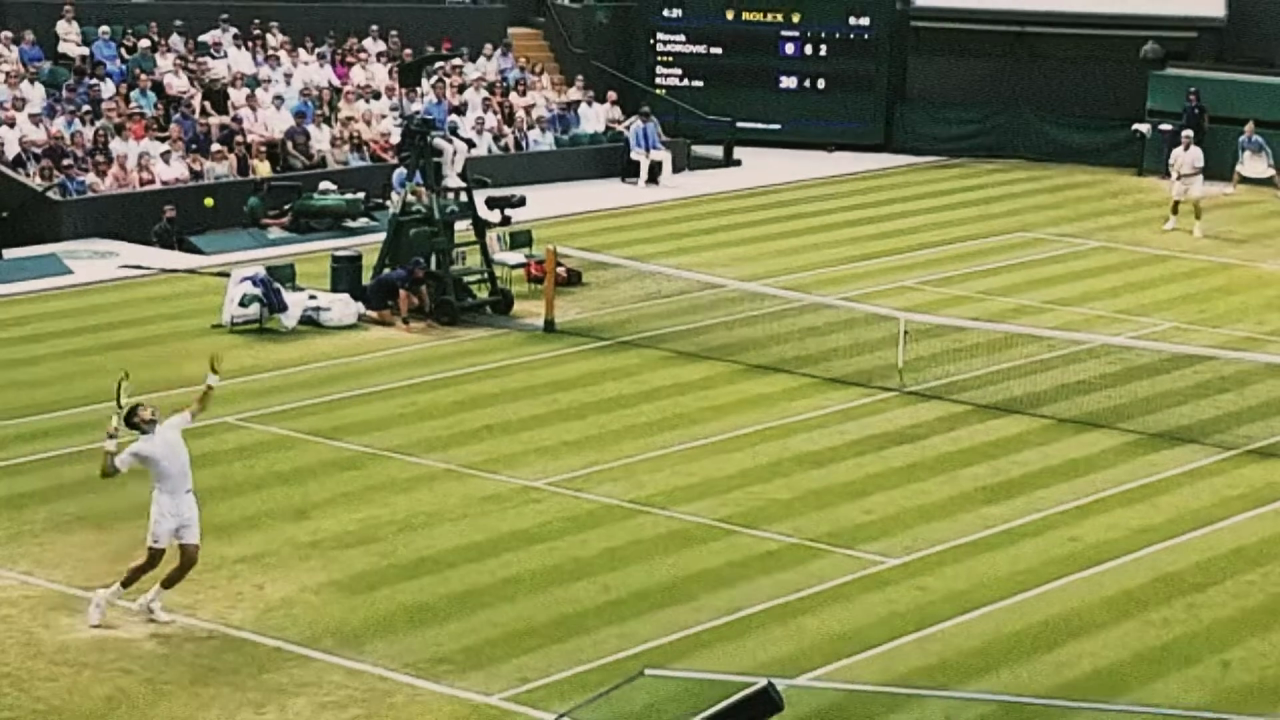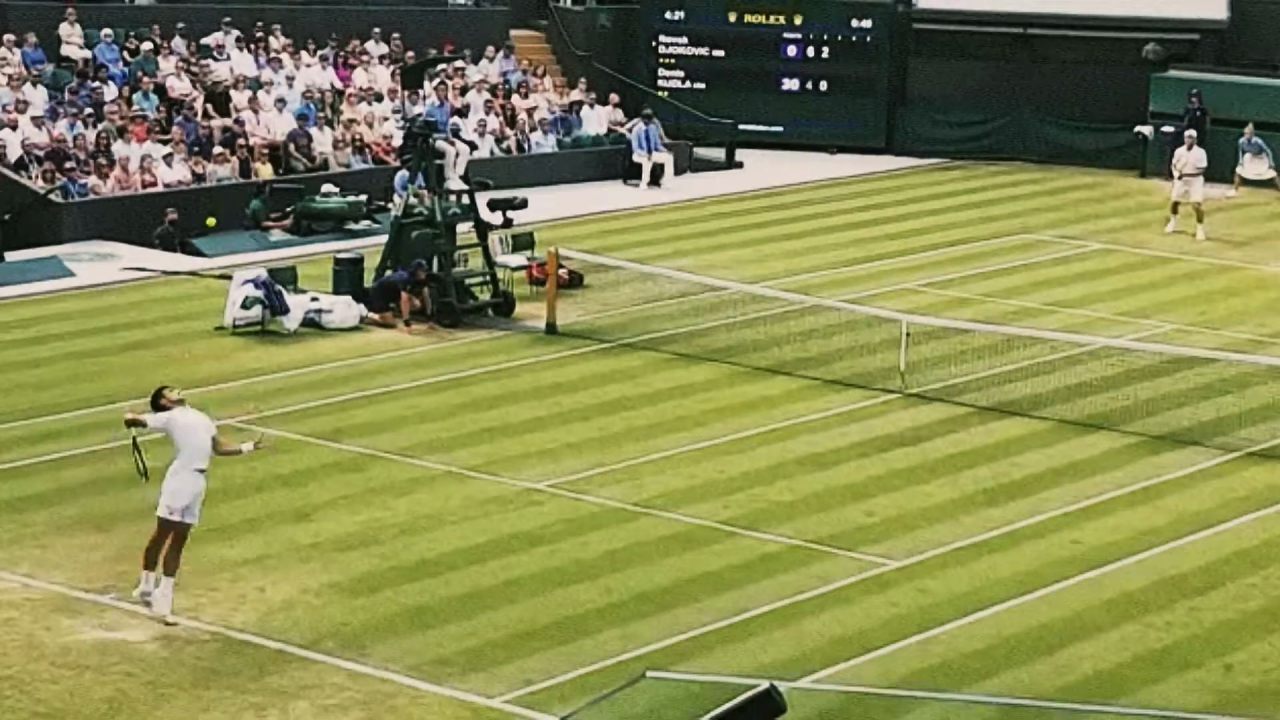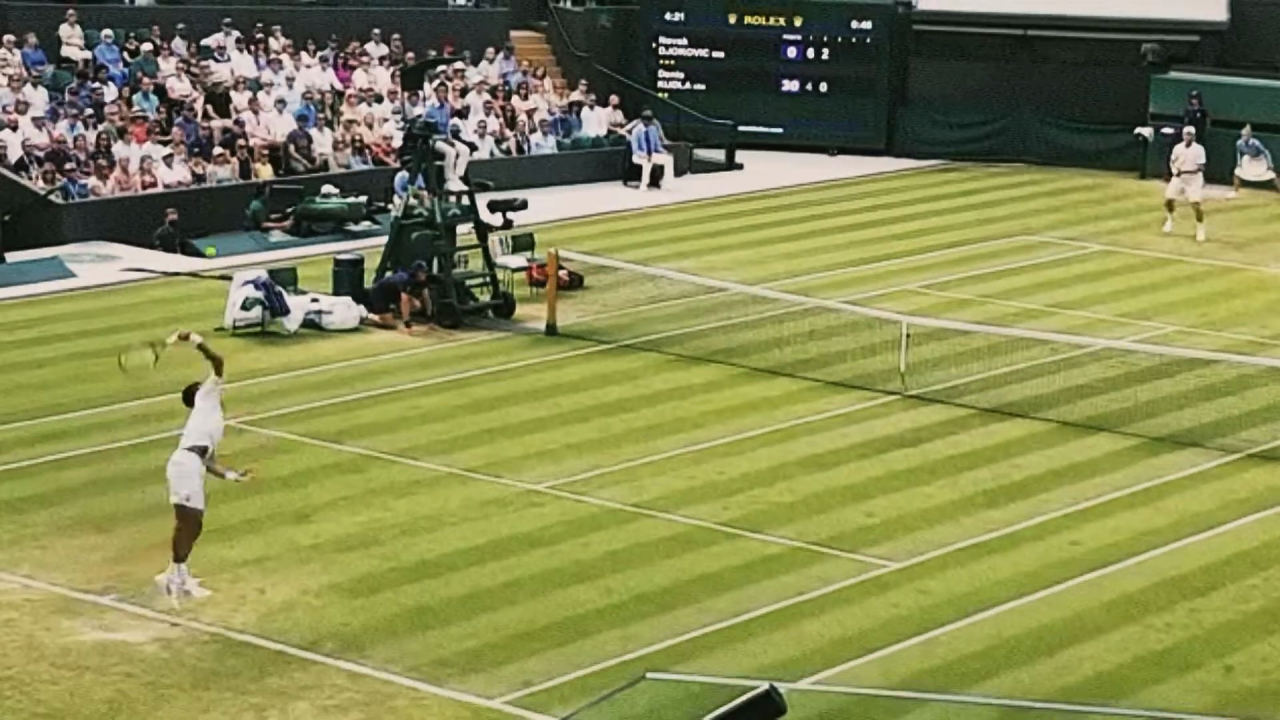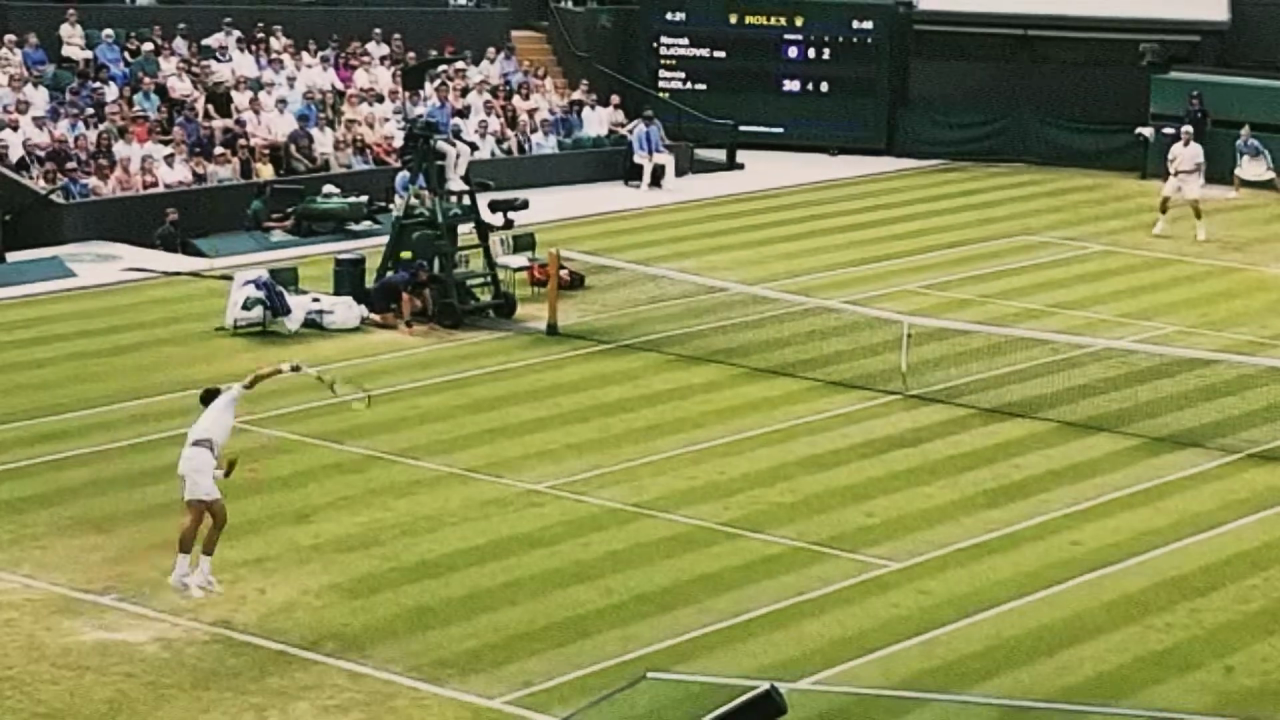
dt=0.1s
person 1, frame 1
left shoulder: (171, 427)
right shoulder: (139, 449)
left elbow: (198, 406)
right elbow: (107, 473)
left wrist: (213, 376)
right wrist: (110, 446)
left hip: (187, 504)
right hip: (165, 507)
left knee: (190, 560)
right knee: (152, 561)
left ankle: (150, 602)
right ankle: (105, 597)
person 1, frame 2
left shoulder: (200, 418)
right shoulder: (167, 417)
left elbow: (220, 448)
right elbow: (133, 421)
left wrist: (248, 447)
right wrist: (131, 418)
left hip: (196, 482)
right hip: (180, 482)
left knee: (178, 541)
right knee: (160, 535)
left ankle: (161, 599)
right ankle: (146, 587)
person 1, frame 3
left shoulder: (211, 415)
right shoulder: (207, 399)
right elbow: (217, 363)
left wrist: (233, 475)
right wrist: (196, 340)
left hip: (194, 465)
right hip: (187, 466)
left knee: (193, 527)
right knee: (185, 522)
left ankle: (176, 577)
right ankle: (177, 578)
person 1, frame 4
left shoulder: (211, 423)
right shoulder: (224, 401)
right elbow: (252, 381)
left wrist: (217, 472)
right wrist: (283, 368)
left hip: (196, 458)
right hip: (197, 459)
left knee: (220, 517)
right knee: (195, 516)
left ankle: (203, 573)
right ankle: (181, 574)
